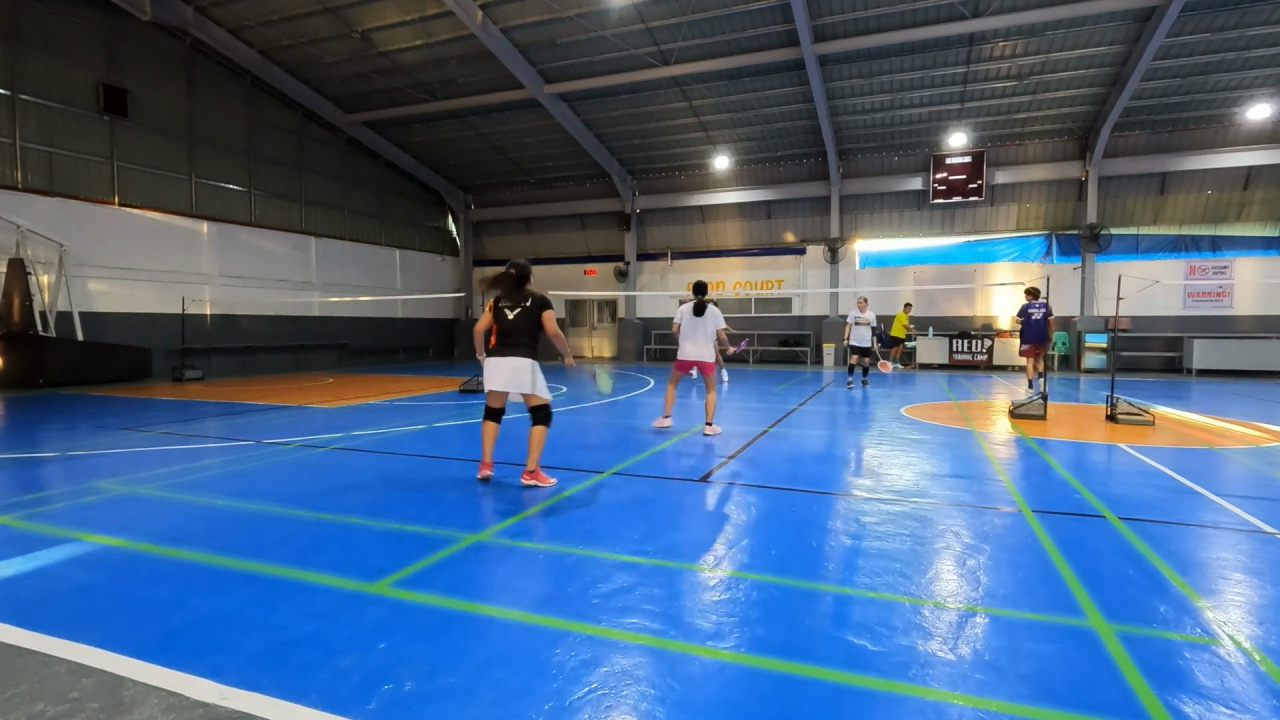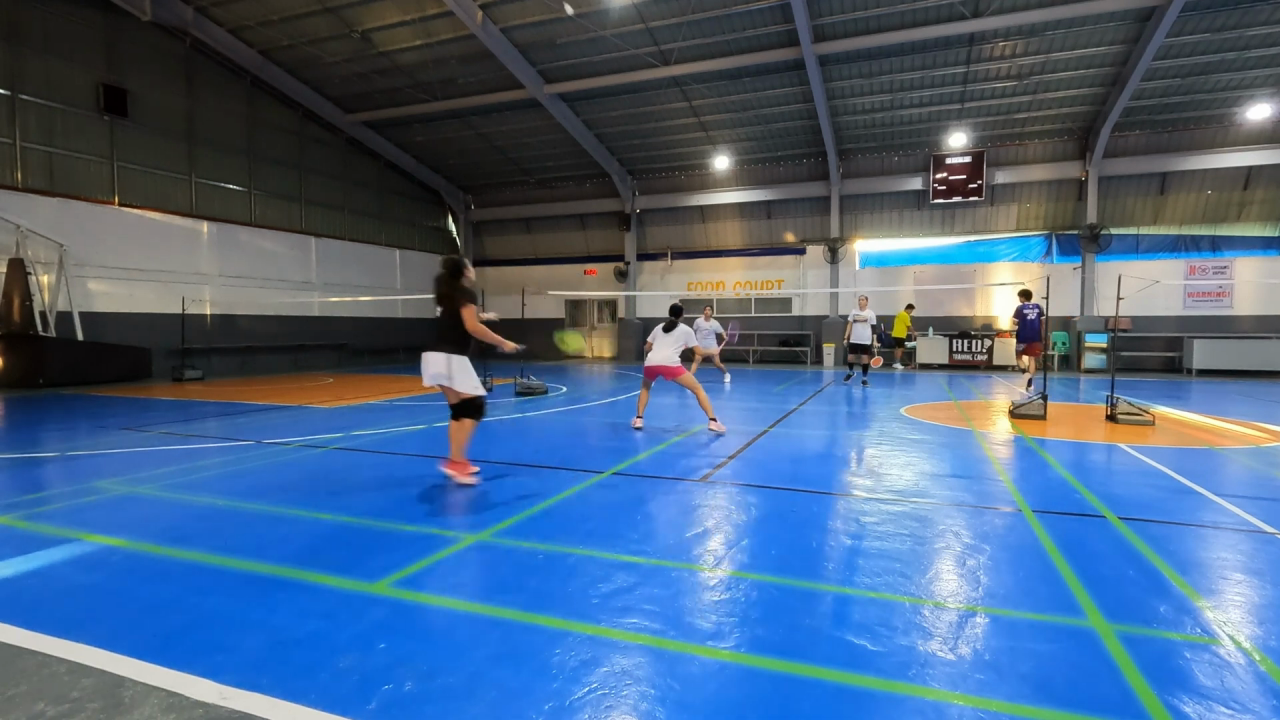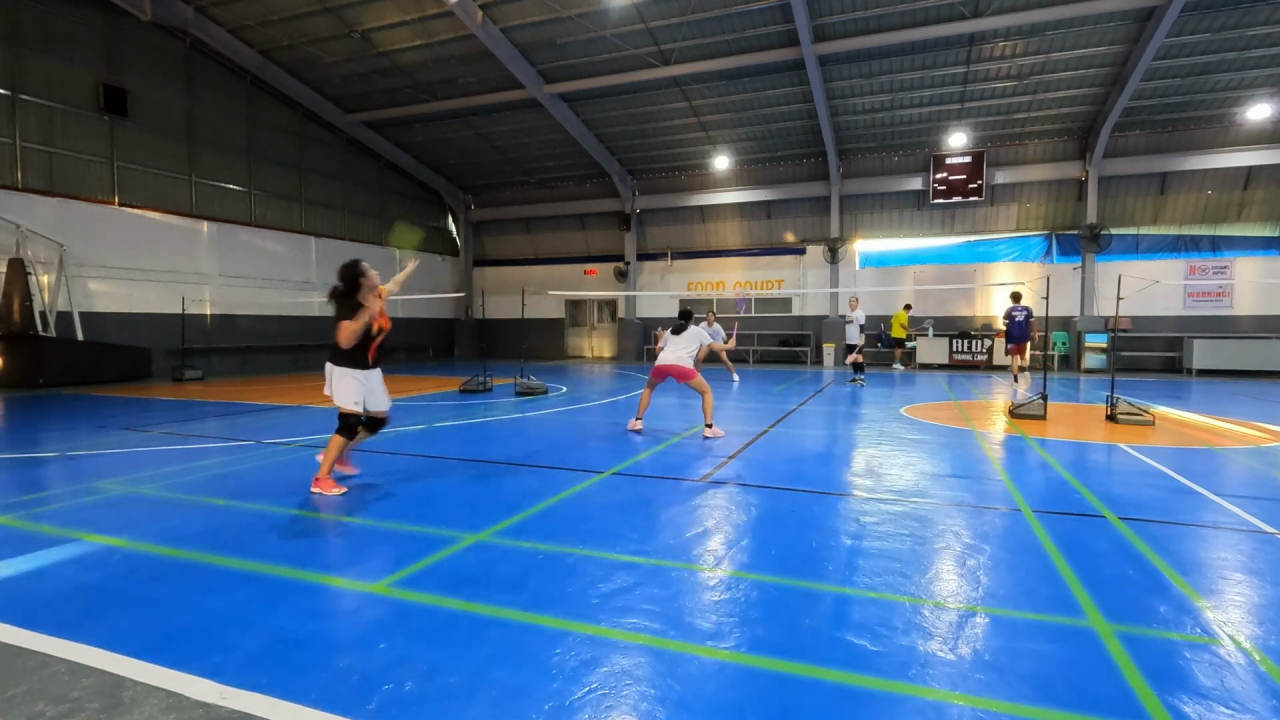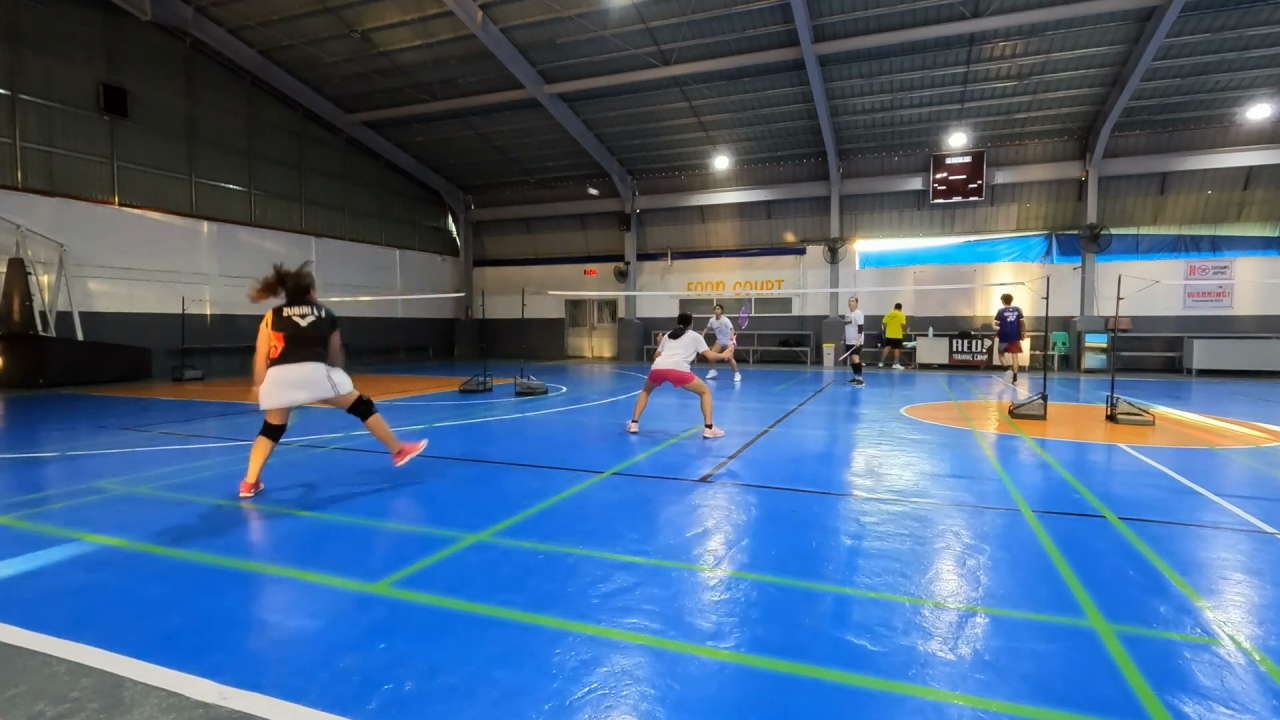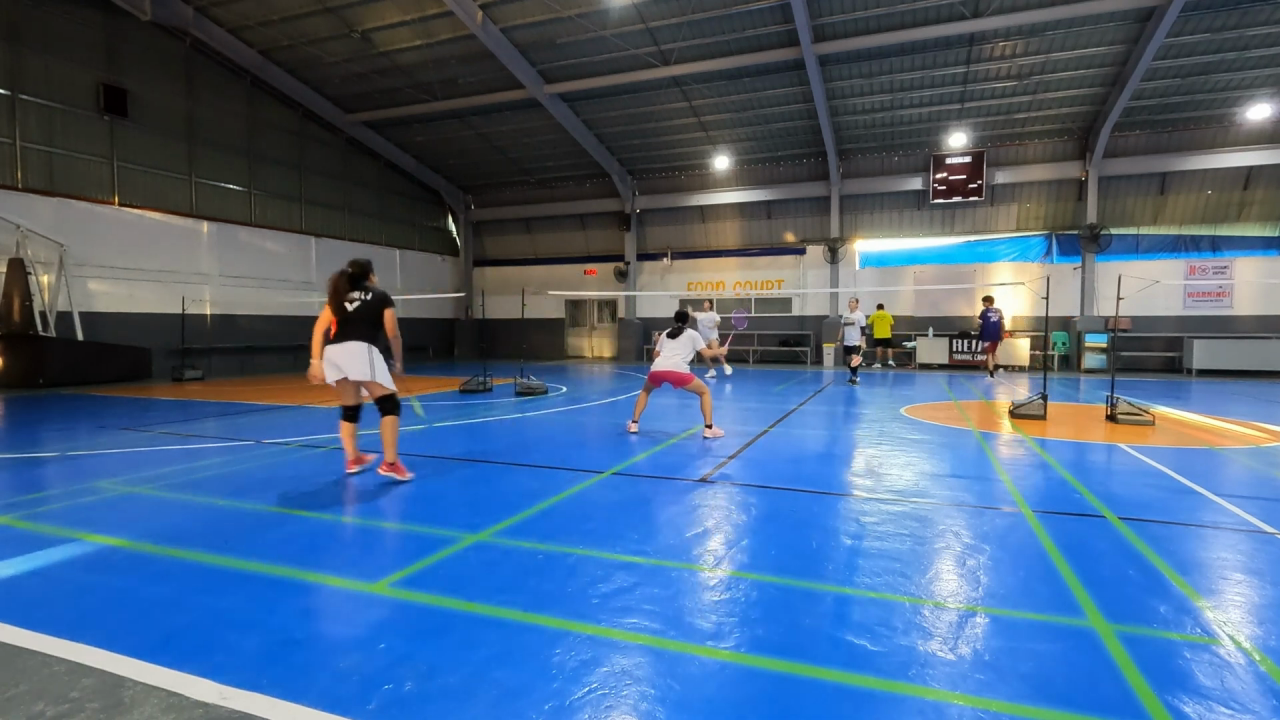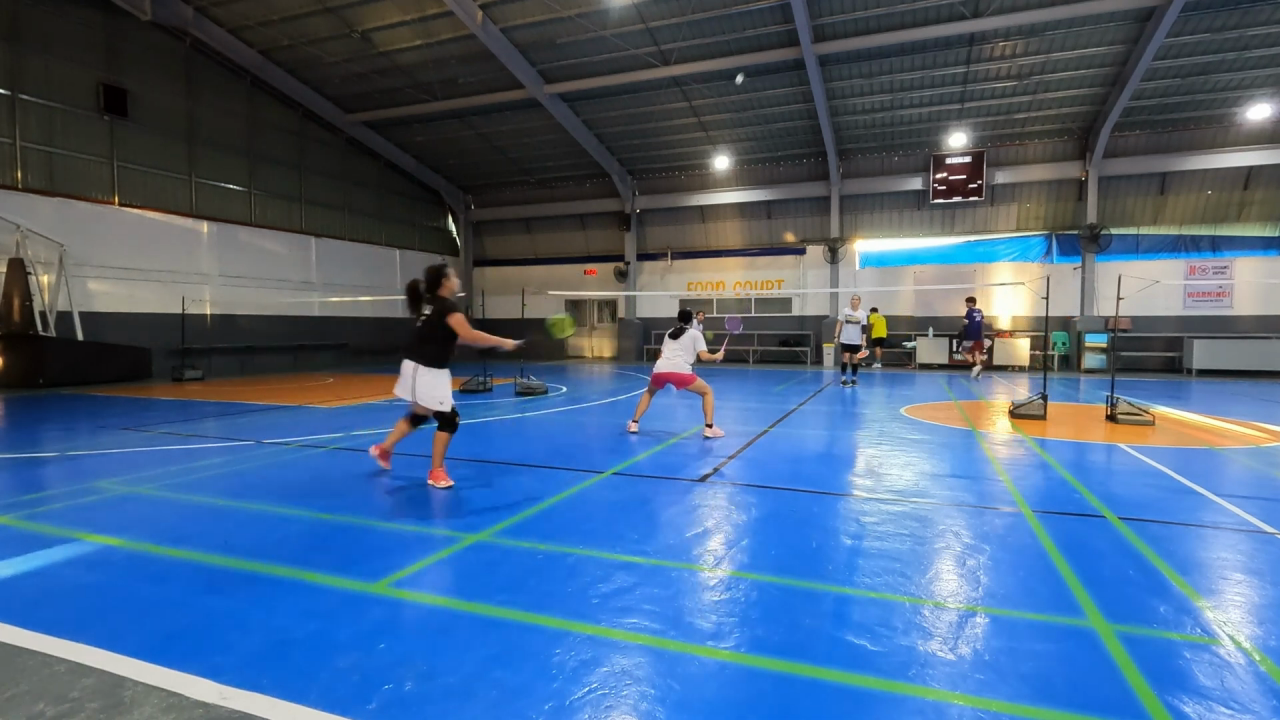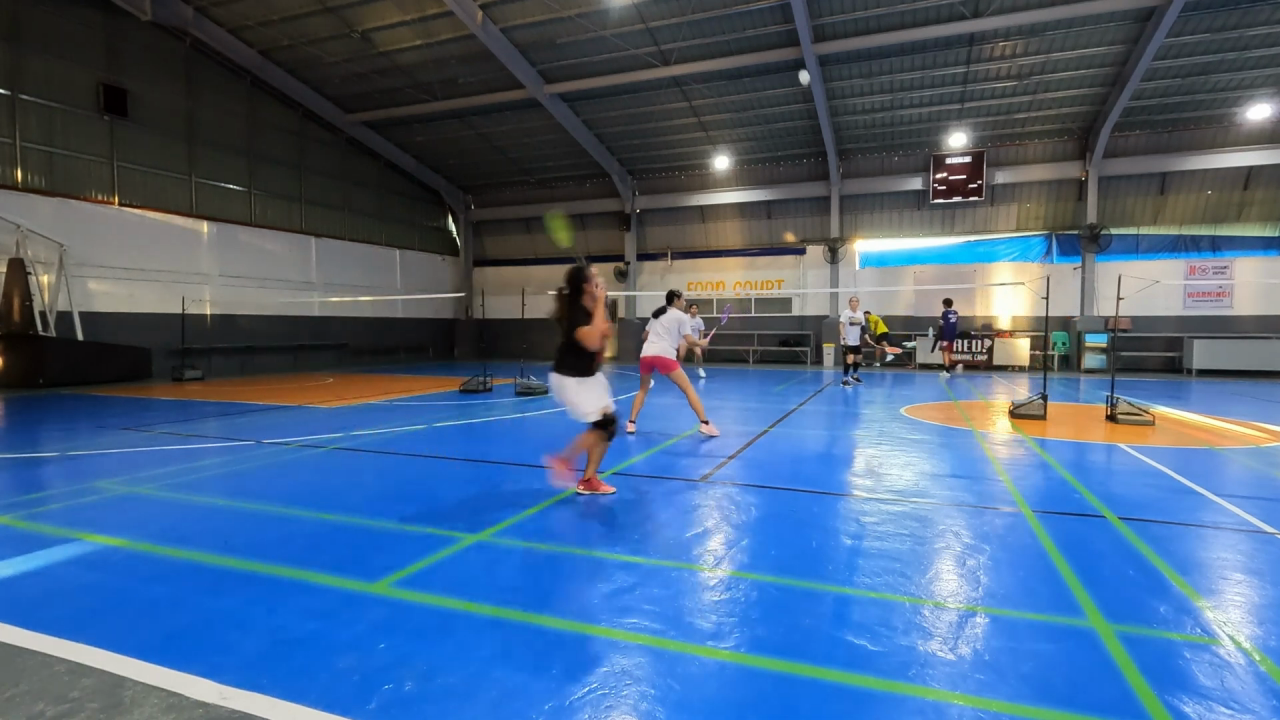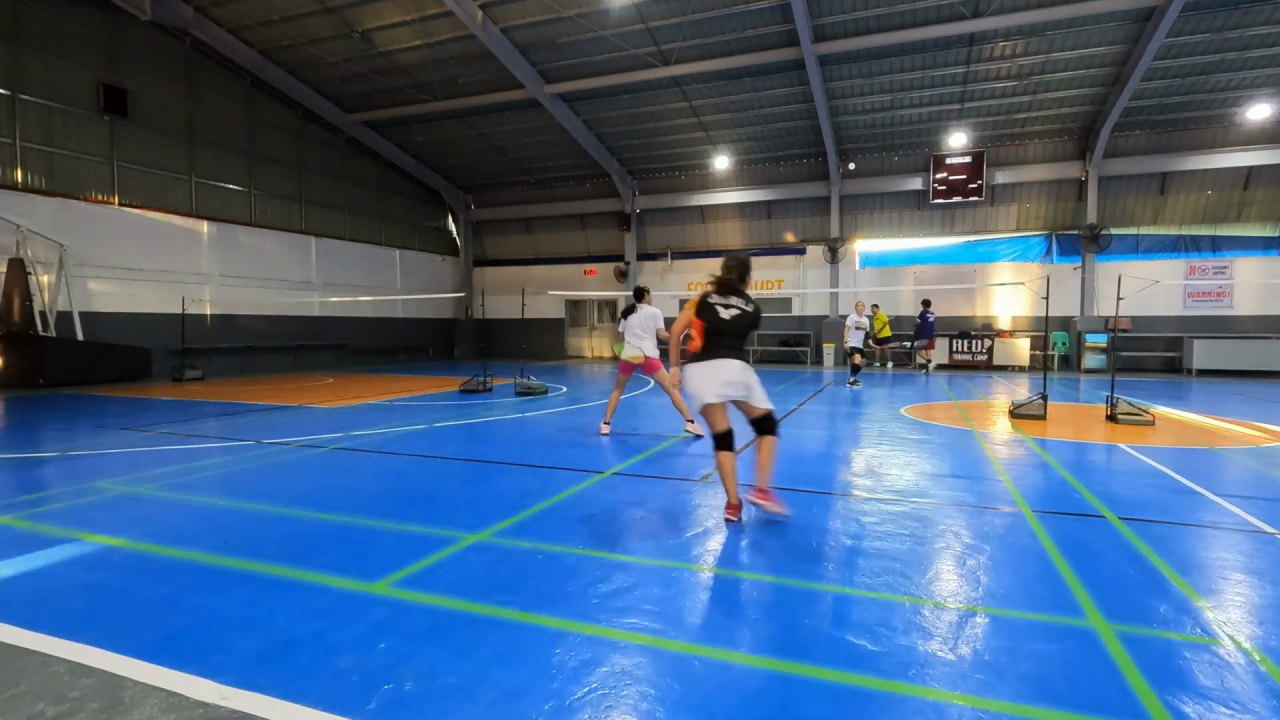
dt=0.5s
person 1, frame 1
left shoulder: (497, 301)
right shoulder: (540, 300)
left elbow: (479, 330)
right elbow: (553, 332)
left wrist: (481, 355)
right wrist: (567, 355)
left hip: (496, 361)
right hip: (523, 362)
left knee: (493, 412)
right knee: (541, 415)
left ankle: (486, 463)
right ankle: (531, 471)
person 1, frame 2
left shoulder: (447, 293)
right shoulder: (465, 293)
right elbow: (472, 326)
left wrist: (481, 317)
right wrist: (503, 343)
left hip: (436, 357)
right hip: (451, 358)
left knee: (460, 409)
right knee: (475, 407)
left ankle: (455, 461)
right ankle: (458, 462)
person 1, frame 3
left shoulder: (377, 295)
right shoulder: (349, 308)
left elbow: (392, 285)
right elbow: (345, 342)
left wrist: (409, 269)
right wrist: (366, 316)
left hip: (368, 370)
right hip: (346, 371)
left knee: (379, 419)
right knee: (350, 424)
left ankle: (337, 458)
right ankle: (321, 479)
person 1, frame 4
left shoulder: (272, 316)
right shoulder: (325, 314)
left elbow: (261, 355)
right elbow: (335, 351)
left wrist: (258, 385)
right wrist: (337, 367)
left hip: (279, 375)
right hip: (314, 370)
left knee: (272, 430)
right knee: (363, 407)
left ankle: (249, 482)
right ankle: (399, 450)
person 1, frame 5
left shoulder: (337, 298)
right shoulder: (381, 297)
left elbow: (319, 330)
right elbow: (393, 332)
left wrist: (316, 362)
right wrist: (398, 360)
left hip: (334, 353)
right hip: (360, 352)
left knee: (350, 409)
right knee: (389, 404)
left ankle: (354, 459)
right ankle: (390, 462)
person 1, frame 6
left shoulder: (431, 304)
right shoulder: (447, 306)
right elbow: (469, 335)
right wrist: (502, 342)
left hip: (426, 368)
right hip: (423, 370)
left knee: (419, 415)
right knee: (449, 419)
left ankle: (383, 449)
right ankle: (436, 471)
person 1, frame 7
left shoulder: (591, 307)
right shoulder: (576, 314)
right elbow: (593, 344)
right wrist: (601, 307)
left hip: (588, 377)
right hip: (570, 379)
left knee: (610, 422)
right knee: (605, 426)
left ankle: (588, 480)
right ankle: (564, 460)
person 1, frame 8
left shoulder: (704, 299)
right shoulder: (752, 308)
left elbow: (676, 331)
left wrist: (674, 366)
left hip: (699, 369)
right hip: (733, 368)
left knee: (722, 437)
right knee: (767, 425)
left ankle: (733, 503)
right ankle: (762, 489)
